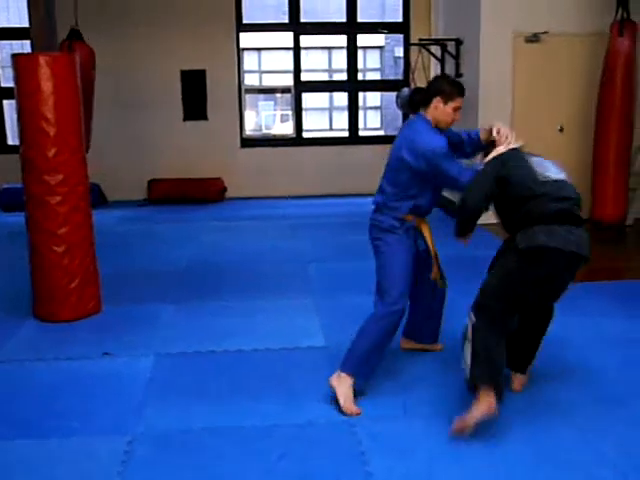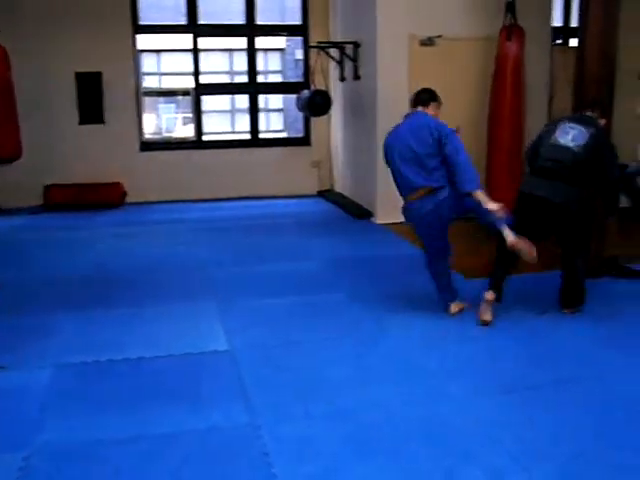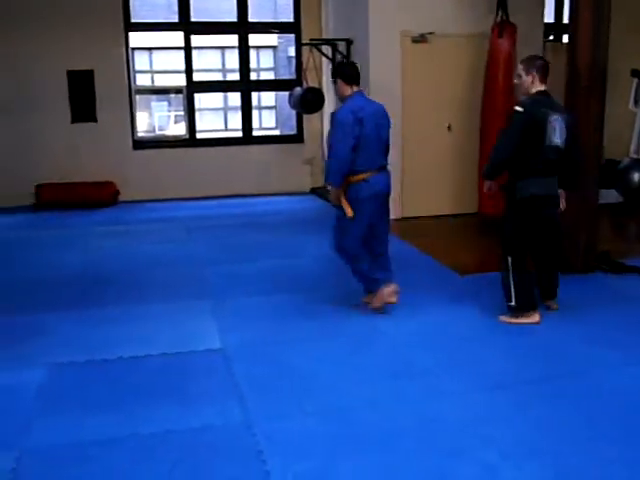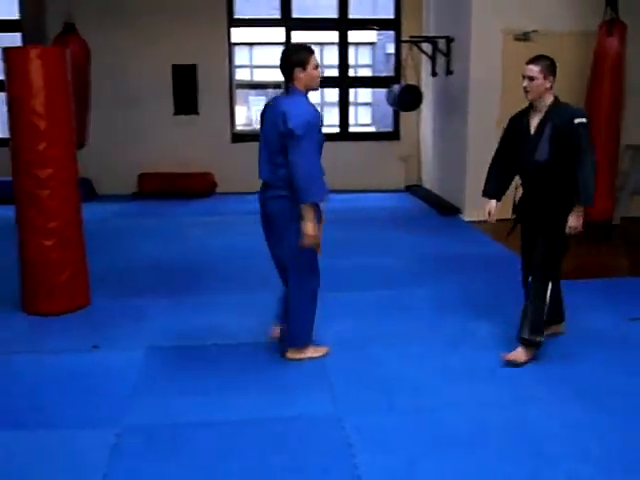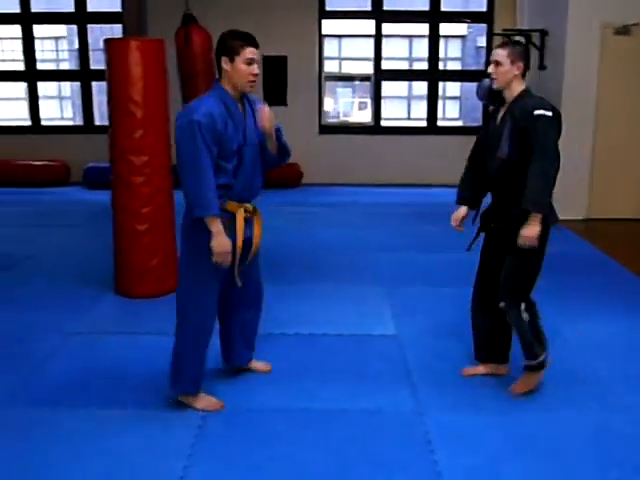
dt=1s
person 1, frame 1
left shoulder: (420, 129)
right shoulder: (424, 143)
left elbow: (458, 144)
right elbow: (464, 182)
left wrist: (486, 134)
left hip: (406, 225)
right hip: (393, 228)
left knee: (429, 280)
right knee: (393, 303)
left ankle: (417, 337)
right ankle: (346, 376)
person 1, frame 2
left shoulder: (392, 137)
right shoulder: (436, 127)
right elbow: (461, 166)
right wrist: (485, 200)
left hip: (416, 208)
right hip: (443, 198)
left knee: (436, 256)
right knee: (483, 204)
left ankle: (451, 301)
right ankle: (508, 233)
person 1, frame 3
left shoulder: (345, 113)
right shoulder: (379, 109)
left elbow: (338, 154)
left wrist: (334, 185)
left hip: (361, 186)
right hip: (381, 180)
left knee: (346, 243)
right knee: (376, 240)
left ankle: (382, 286)
right ankle: (382, 286)
person 1, frame 4
left shoulder: (275, 106)
right shoulder: (305, 113)
right elbow: (304, 169)
right wrist: (310, 218)
left hip: (271, 198)
right hip: (290, 203)
left knee: (293, 269)
right knee: (303, 272)
left ankle: (287, 325)
right ankle: (297, 344)
person 1, frame 5
left shoulder: (251, 107)
right shoulder: (201, 115)
left elbow: (277, 155)
right elbow: (197, 178)
left wrist: (270, 135)
right wrist: (216, 230)
left hip: (244, 217)
right hip: (212, 221)
left knee: (246, 291)
right knee: (199, 304)
left ankle: (239, 356)
right ankle: (187, 387)
person 2, frame 1
left shoulder: (498, 167)
right shoulder: (546, 165)
left elbow: (472, 201)
left wrist: (462, 230)
left hip: (537, 242)
right hip: (574, 243)
left knee: (487, 313)
right knee: (539, 309)
left ankle: (485, 394)
right ankle: (519, 372)
person 2, frame 2
left shoulder: (558, 124)
right shoulder: (601, 138)
left elbow: (531, 155)
right elbow: (610, 178)
right wrist: (608, 206)
left hip: (535, 190)
right hip: (569, 197)
right knee: (575, 251)
left ankle: (491, 293)
right ankle: (570, 303)
person 2, frame 3
left shoulder: (525, 108)
right shoulder: (558, 110)
left elbow: (506, 146)
right elbow: (565, 152)
left wrist: (490, 174)
right wrist: (560, 187)
left hip: (528, 189)
right hip: (548, 188)
left knee: (515, 248)
right knee: (546, 246)
left ankle: (526, 310)
right ankle: (548, 296)
person 2, frame 4
left shoulder: (571, 119)
right shoulder: (519, 121)
left elbow: (584, 166)
right elbow: (503, 160)
left wrist: (578, 209)
right wrist: (492, 195)
left hip: (559, 209)
right hip: (531, 205)
left knee: (542, 273)
right knee: (533, 269)
left ankle: (529, 343)
right ankle: (554, 320)
person 2, frame 5
left shoulder: (537, 112)
right shoulder: (495, 113)
left elbow: (543, 167)
right elbow: (479, 163)
left wrist: (535, 217)
right wrist: (466, 202)
left hip: (526, 218)
right hip: (499, 215)
left knee: (513, 294)
right knee: (486, 292)
left ankle: (535, 361)
right ankle: (494, 358)
